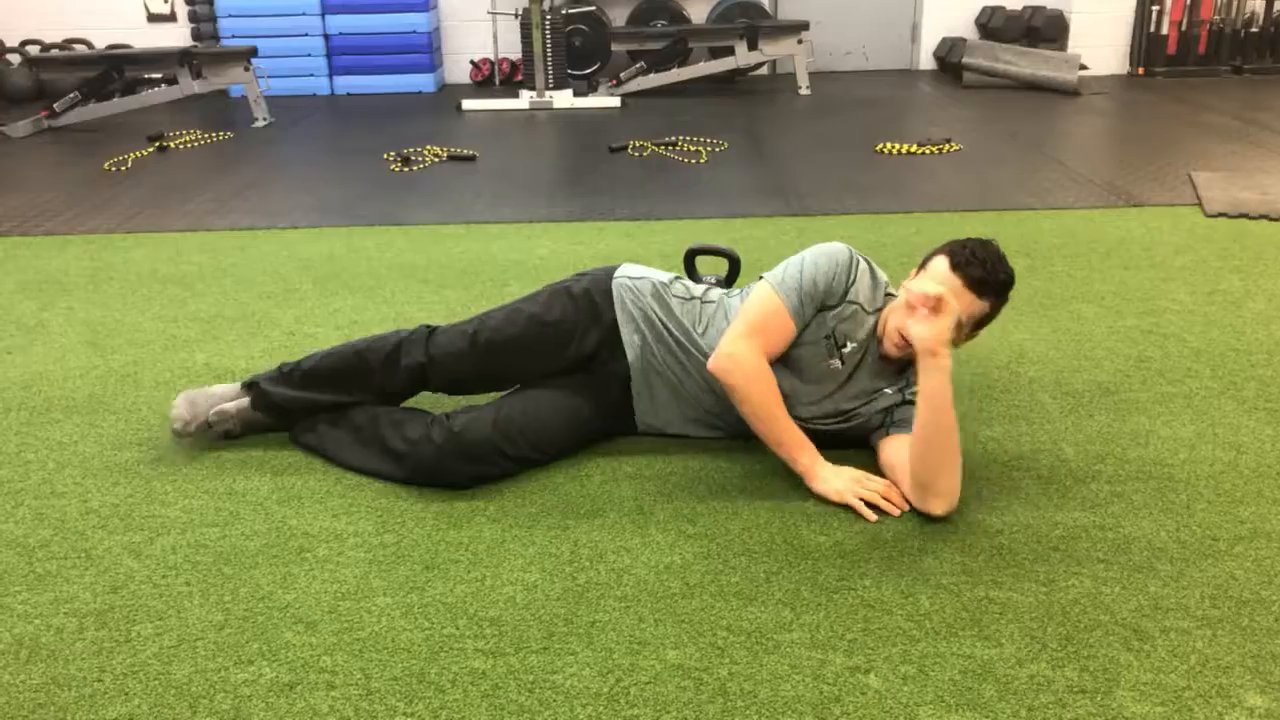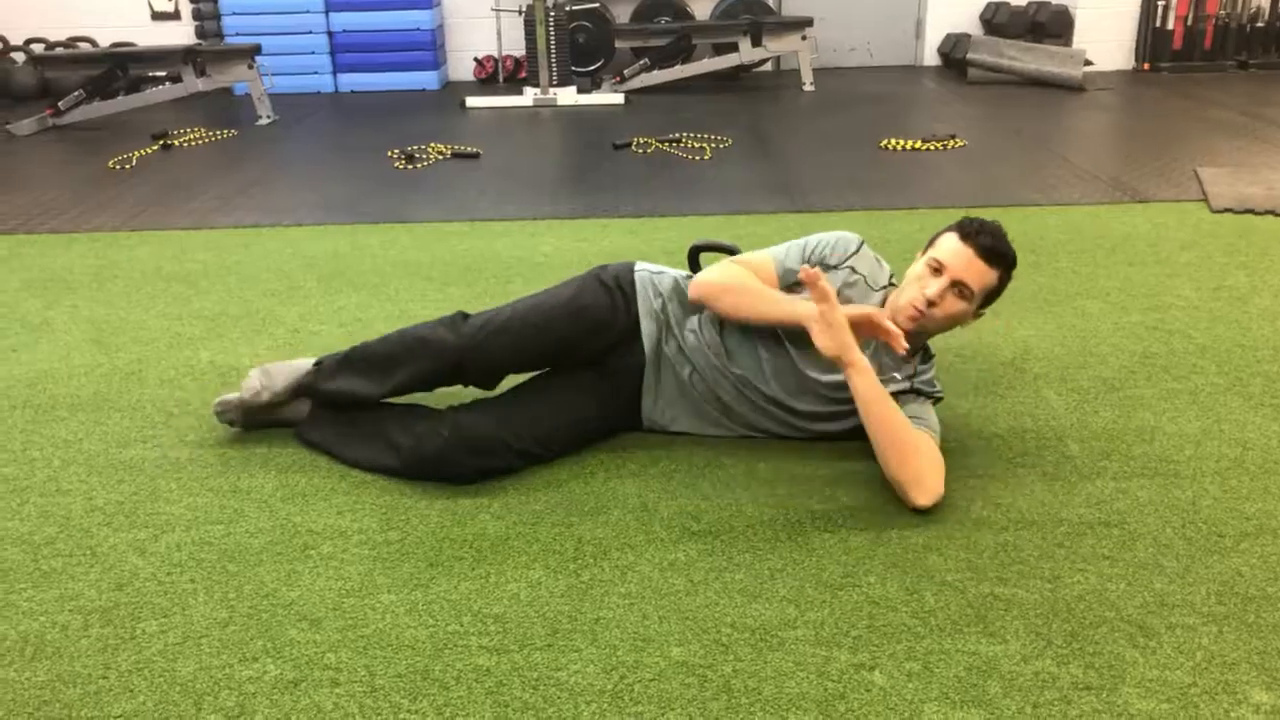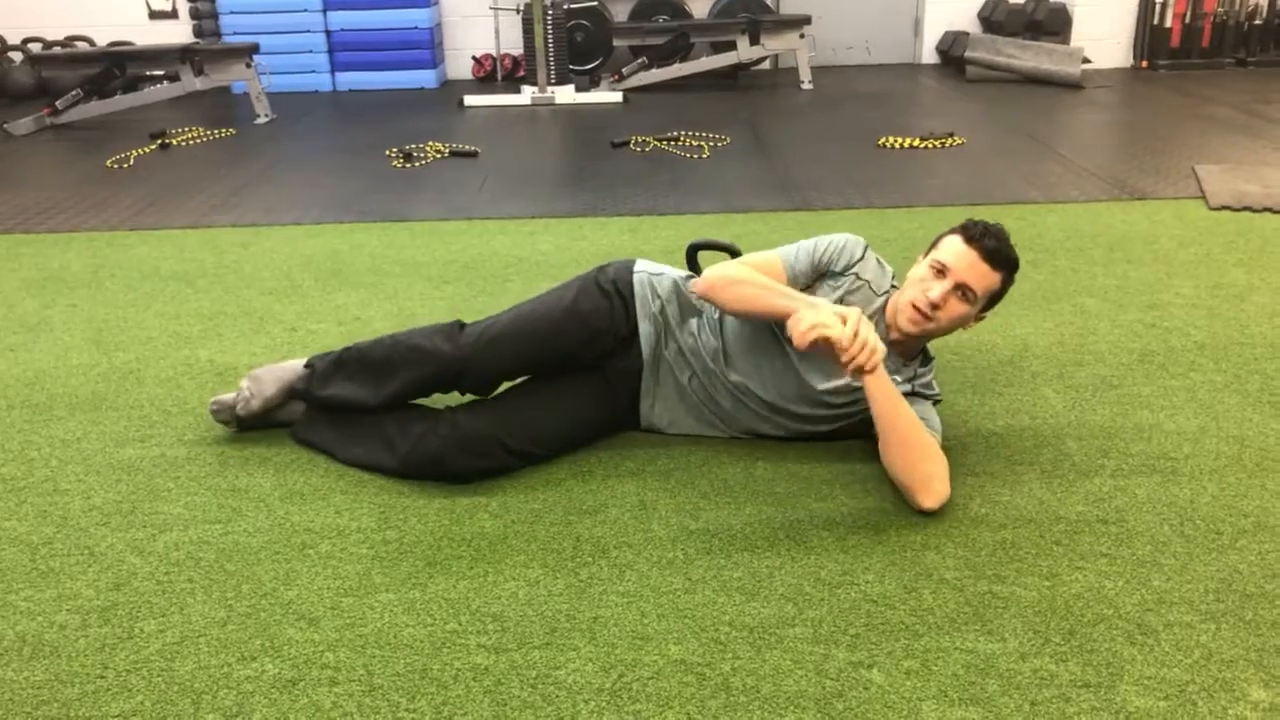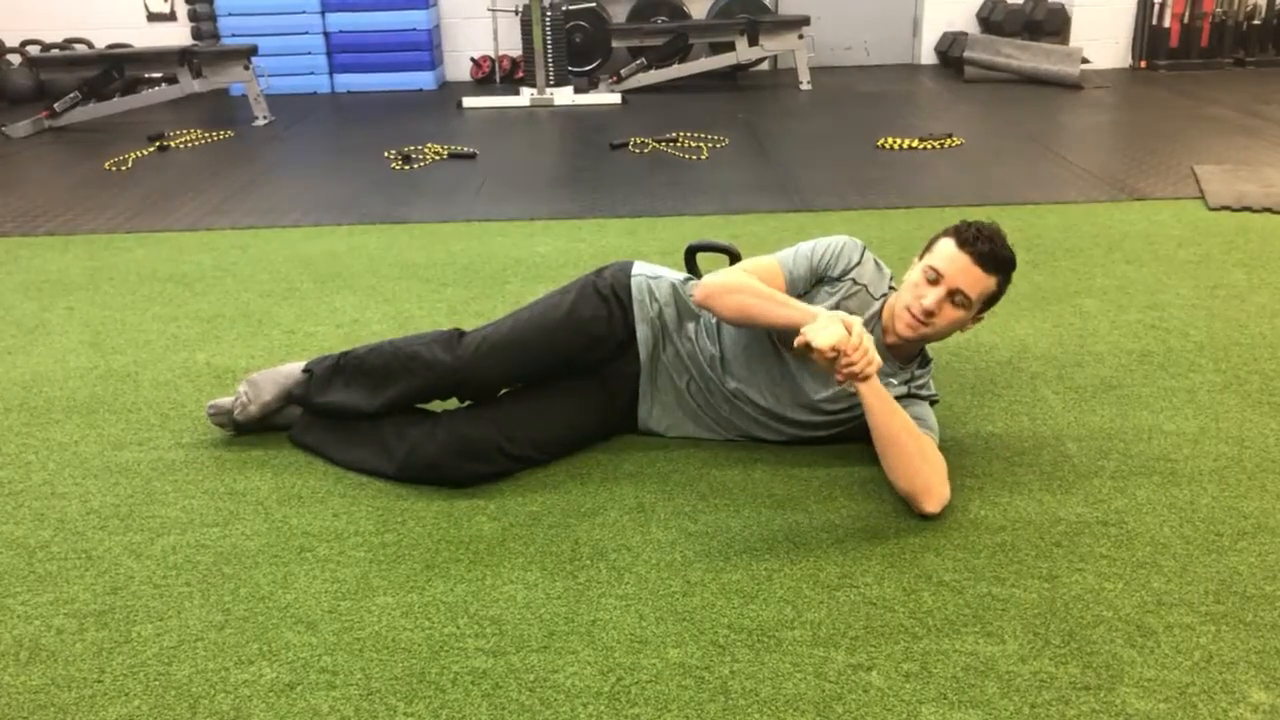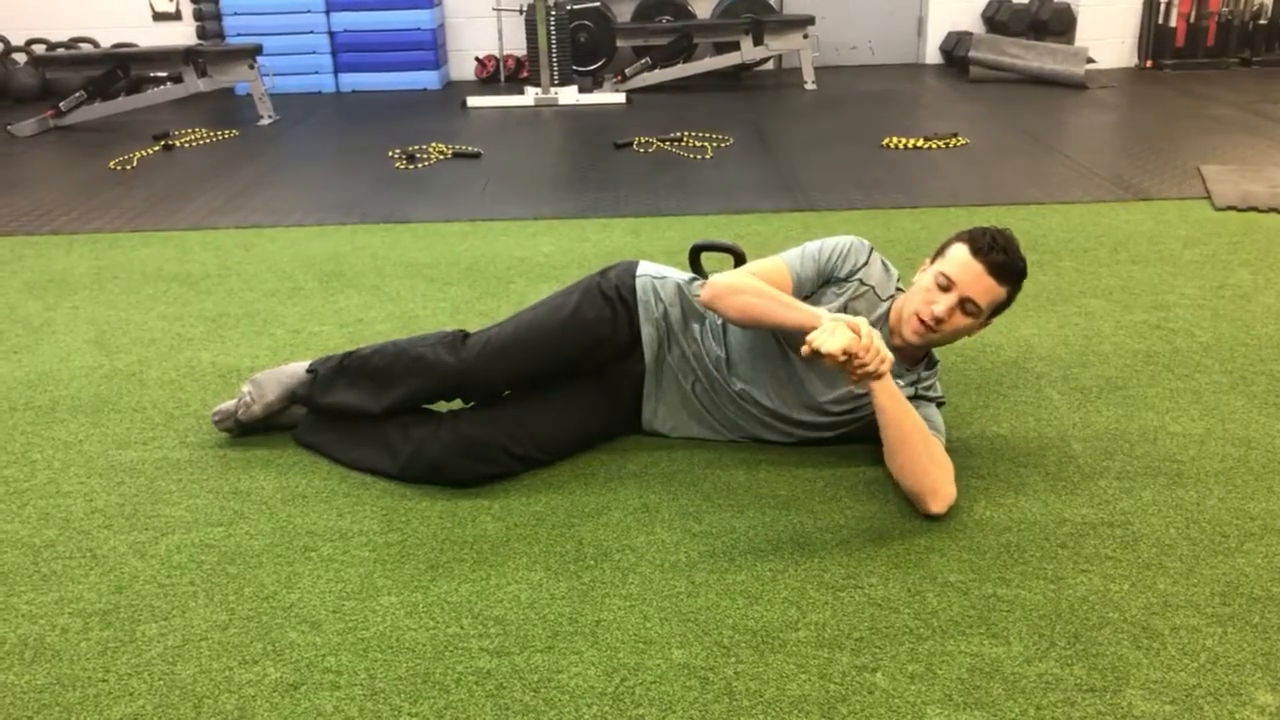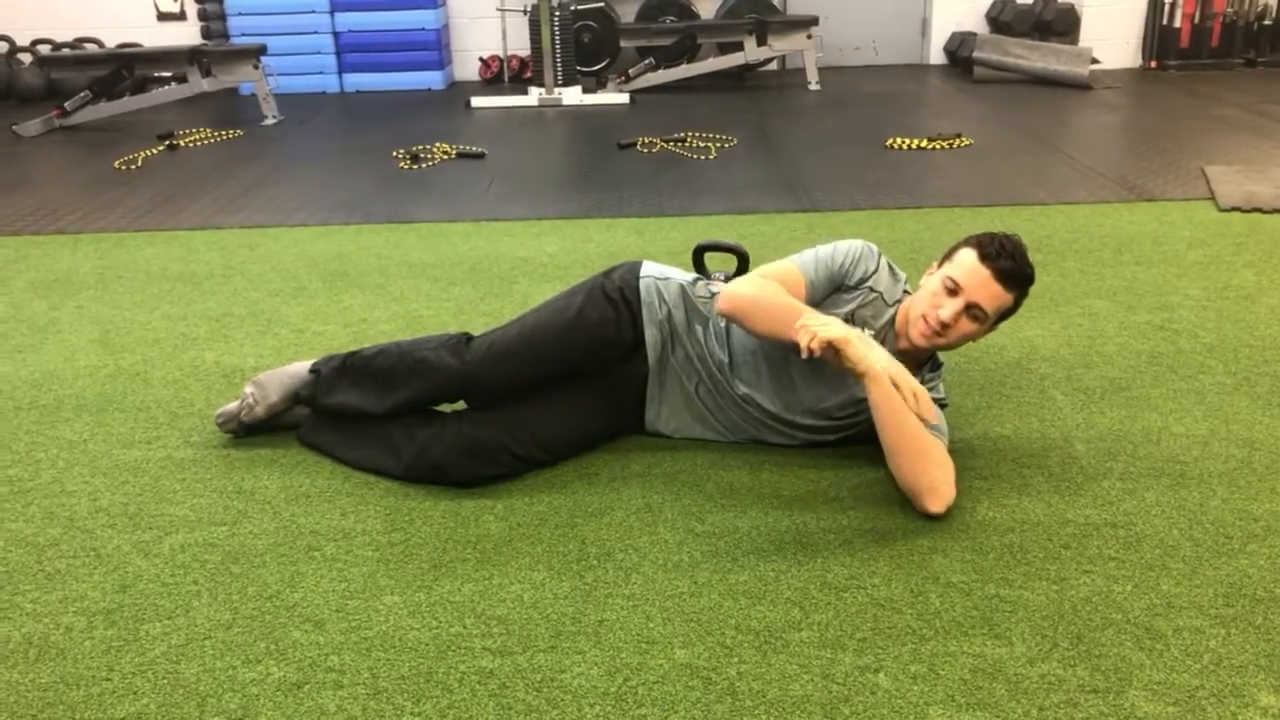
dt=0.4s
person 1, frame 1
left shoulder: (893, 400)
right shoulder: (843, 270)
left elbow: (934, 495)
right elbow: (733, 358)
left wrist: (937, 361)
right wrist: (814, 469)
left hip: (623, 401)
right hip: (622, 312)
left knee: (452, 454)
right knee: (437, 357)
left ankle: (285, 419)
right ankle: (259, 391)
person 1, frame 2
left shoulder: (911, 389)
right shoulder: (850, 259)
left elbow: (922, 490)
right elbow: (709, 283)
left wrist: (850, 363)
right wrist: (814, 314)
left hip: (637, 401)
right hip: (640, 311)
left knee: (460, 450)
right knee: (475, 347)
left ankle: (304, 416)
right ankle: (317, 378)
person 1, frame 3
left shoulder: (911, 390)
right shoulder: (852, 261)
left elbow: (929, 491)
right elbow: (716, 279)
left wrist: (871, 372)
right wrist: (812, 309)
left hip: (635, 399)
right hip: (641, 308)
left knee: (459, 448)
right knee: (470, 356)
left ankle: (302, 417)
right ankle: (310, 376)
person 1, frame 4
left shoulder: (908, 393)
right shoulder: (851, 263)
left elbow: (929, 495)
right elbow: (717, 288)
left wrist: (867, 378)
right wrist: (816, 318)
left hip: (636, 403)
right hip: (640, 311)
left knee: (458, 453)
right knee: (469, 363)
left ankle: (299, 422)
right ankle: (307, 382)
person 1, frame 5
left shoulder: (915, 394)
right shoulder: (857, 262)
left elbow: (935, 495)
right elbow: (721, 289)
left wrist: (877, 378)
right wrist: (822, 321)
left hip: (637, 402)
right hip: (644, 311)
left knee: (461, 452)
right knee: (471, 365)
left ankle: (302, 420)
right ankle: (312, 380)
person 1, frame 6
left shoulder: (921, 397)
right shoulder: (867, 268)
left elbow: (933, 495)
right elbow: (739, 296)
left wrist: (861, 363)
right wrist: (866, 344)
left hip: (643, 404)
right hip: (648, 313)
left knee: (464, 453)
right knee: (475, 367)
left ankle: (307, 421)
right ankle: (316, 381)
